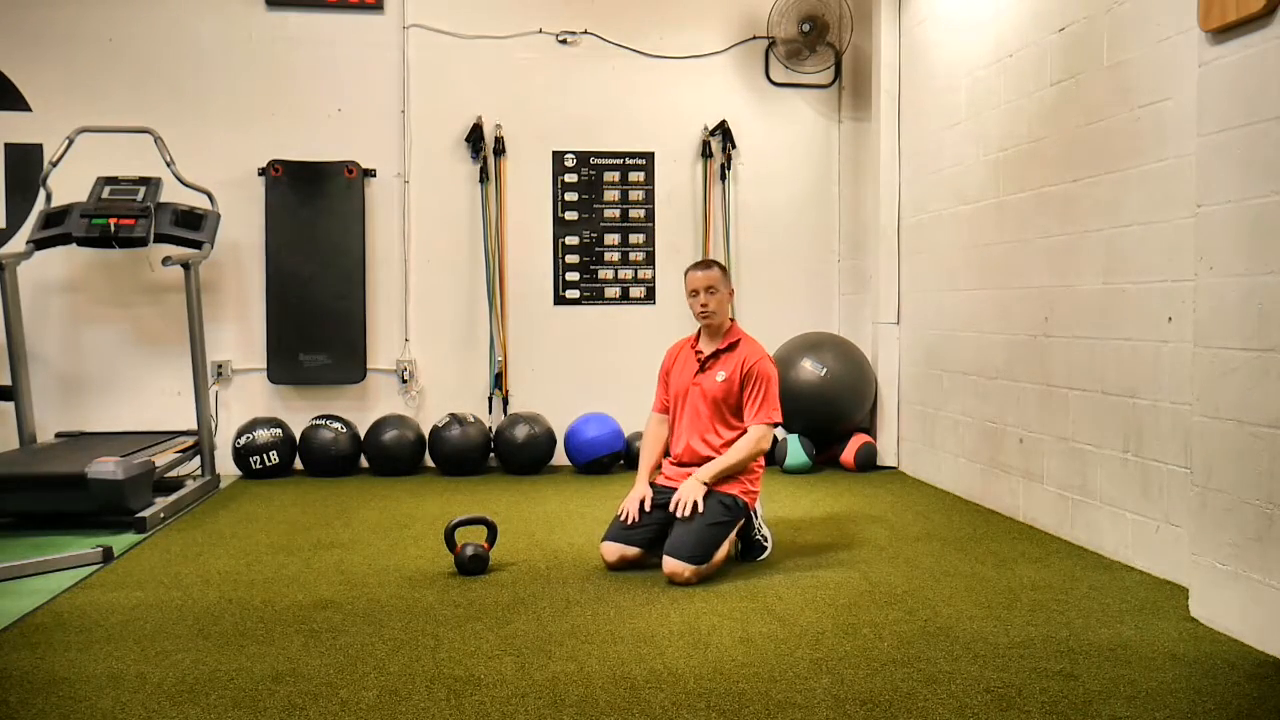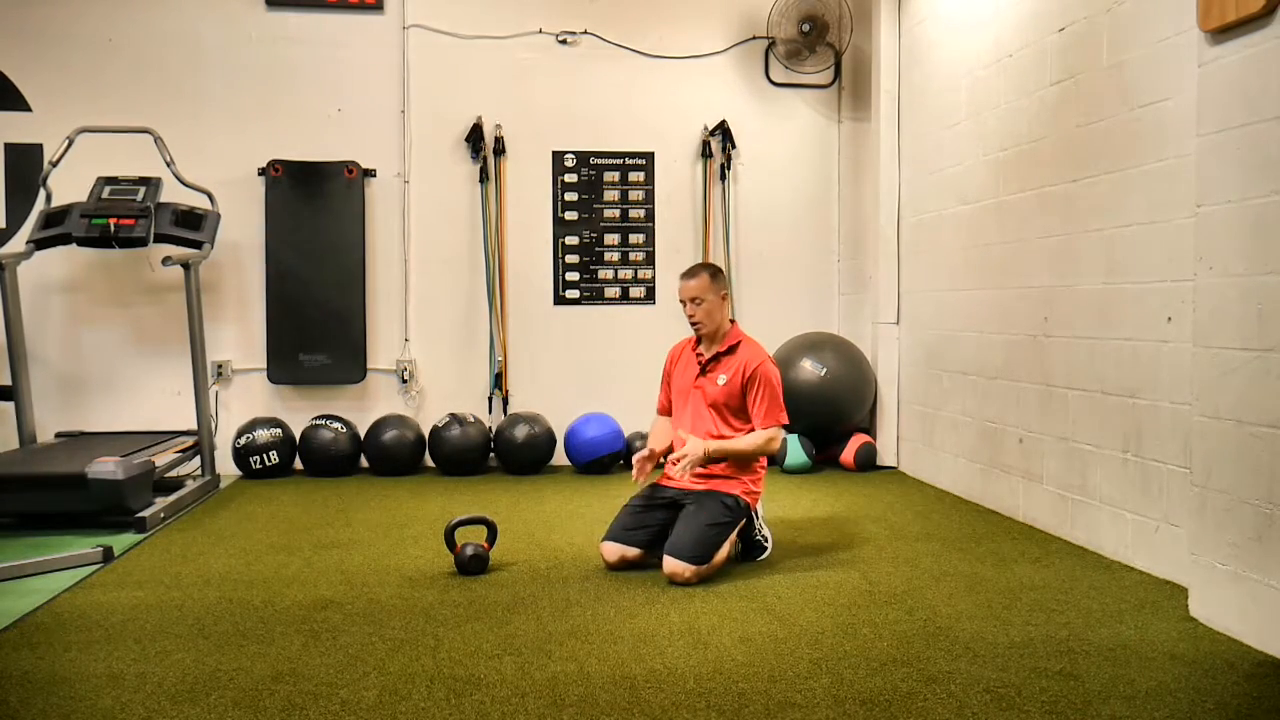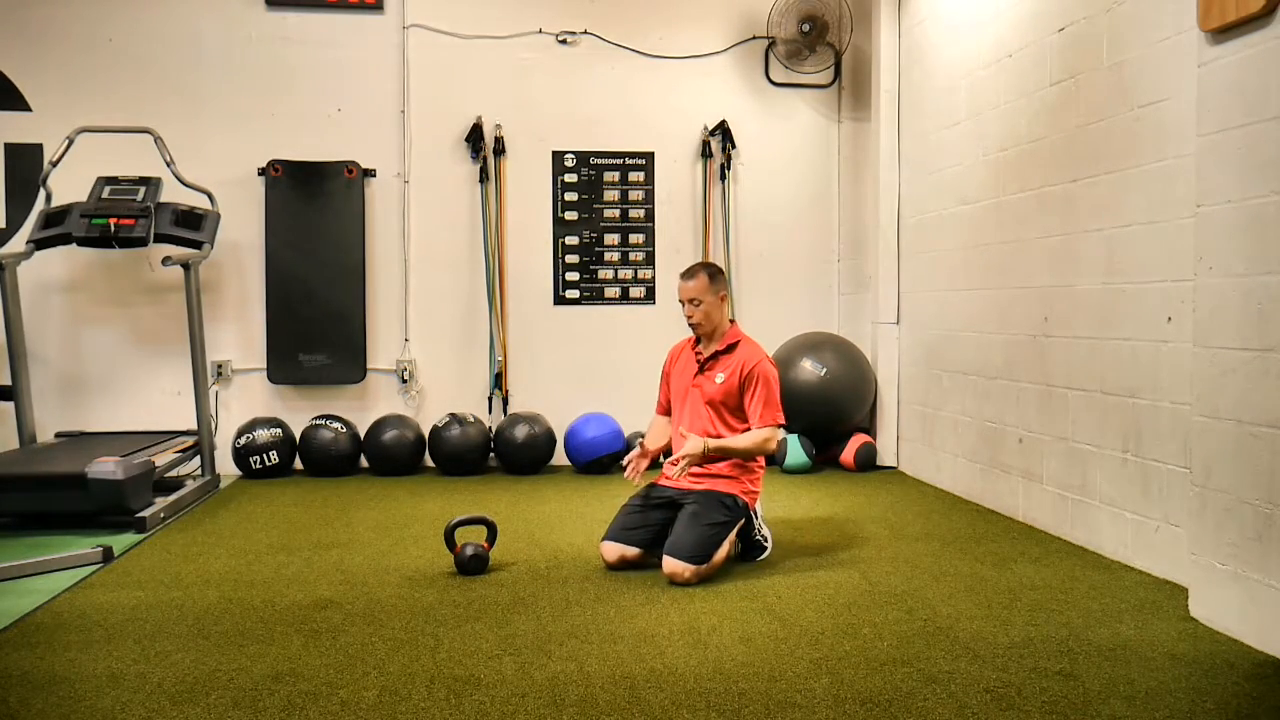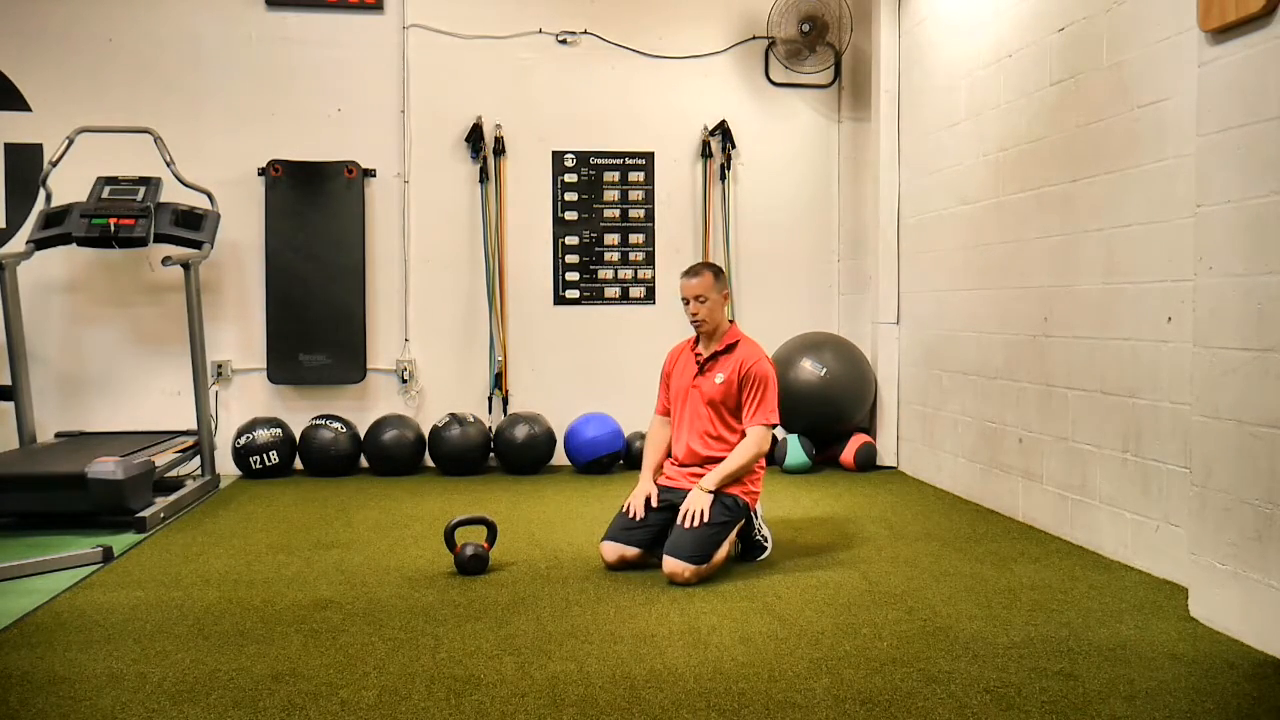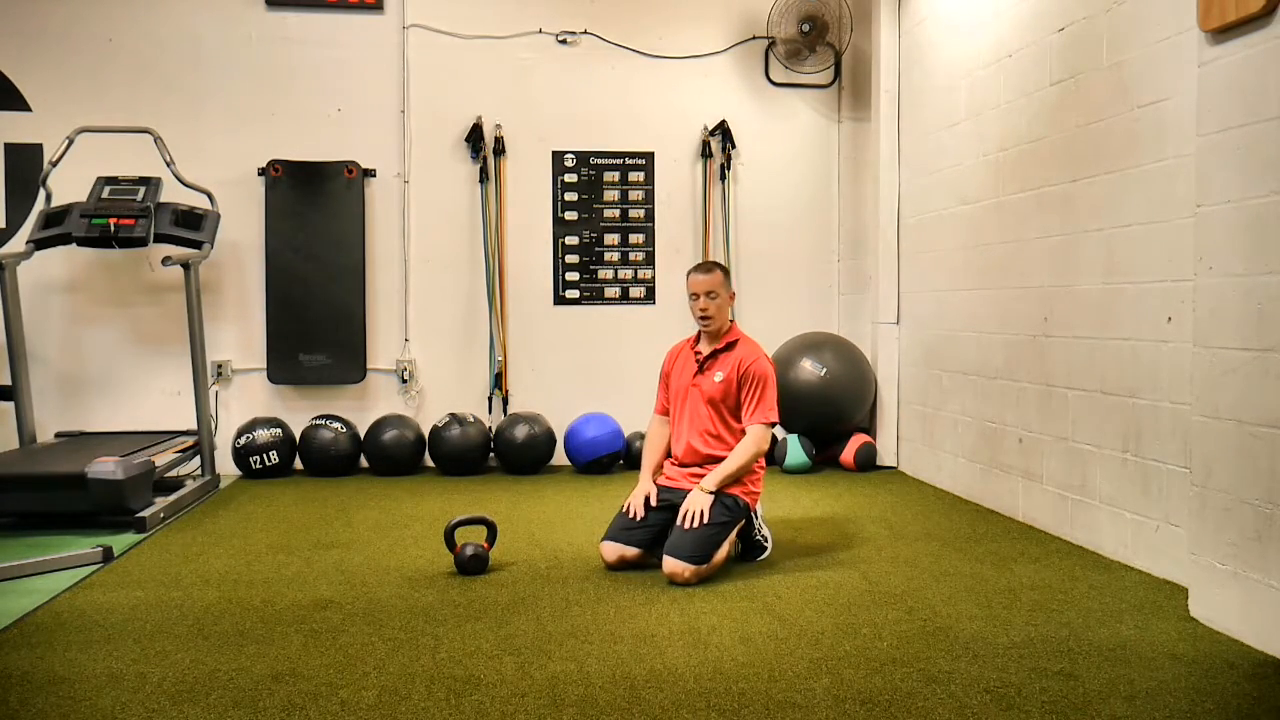
dt=0.4s
person 1, frame 1
left shoulder: (753, 359)
right shoulder: (676, 354)
left elbow: (760, 438)
right elbow: (659, 421)
left wrist: (702, 477)
right wrist: (642, 481)
left hip: (725, 484)
right hip: (672, 480)
left knee: (679, 569)
right knee: (614, 553)
left ankle: (739, 529)
right ankle: (691, 533)
person 1, frame 2
left shoulder: (755, 362)
right shoulder: (677, 355)
left elbow: (771, 439)
left wrist: (708, 449)
right wrist: (654, 452)
left hip: (727, 484)
right hip: (675, 480)
left knee: (680, 569)
right knee: (614, 553)
left ankle: (740, 529)
right ankle: (702, 532)
person 1, frame 3
left shoulder: (753, 361)
right shoulder: (677, 355)
left elbow: (767, 439)
left wrist: (705, 446)
right wrist: (648, 449)
left hip: (726, 483)
right hip: (675, 480)
left knee: (679, 569)
right knee: (614, 553)
left ankle: (738, 530)
right ankle: (716, 534)
person 1, frame 4
left shoulder: (752, 361)
right shoulder: (677, 356)
left elbow: (759, 442)
left wrist: (706, 486)
right wrist: (647, 477)
left hip: (726, 486)
right hip: (674, 479)
left knee: (680, 569)
right knee: (614, 553)
left ankle: (740, 530)
right ankle: (701, 535)
person 1, frame 5
left shoulder: (751, 360)
right shoulder: (676, 355)
left elbow: (758, 439)
right elbow: (661, 421)
left wrist: (706, 487)
right wrist: (646, 477)
left hip: (726, 485)
right hip: (674, 481)
left knee: (679, 569)
right knee: (614, 553)
left ankle: (739, 530)
right ankle: (717, 533)
